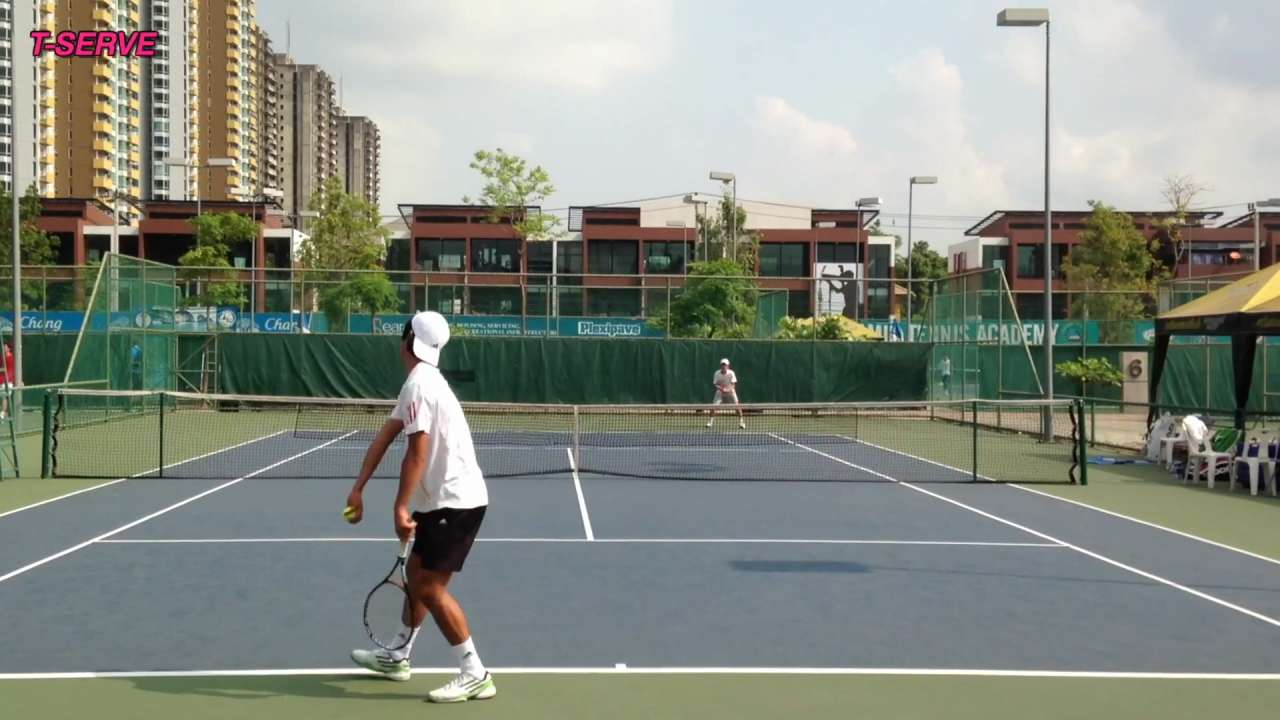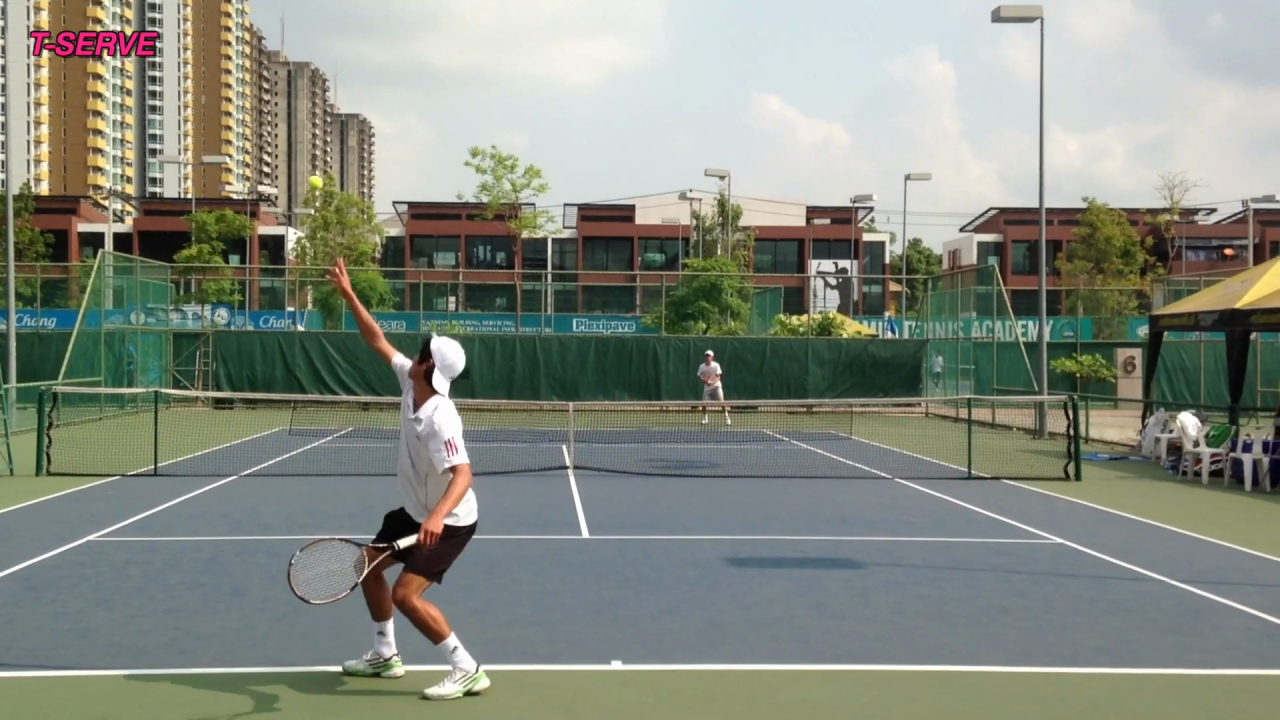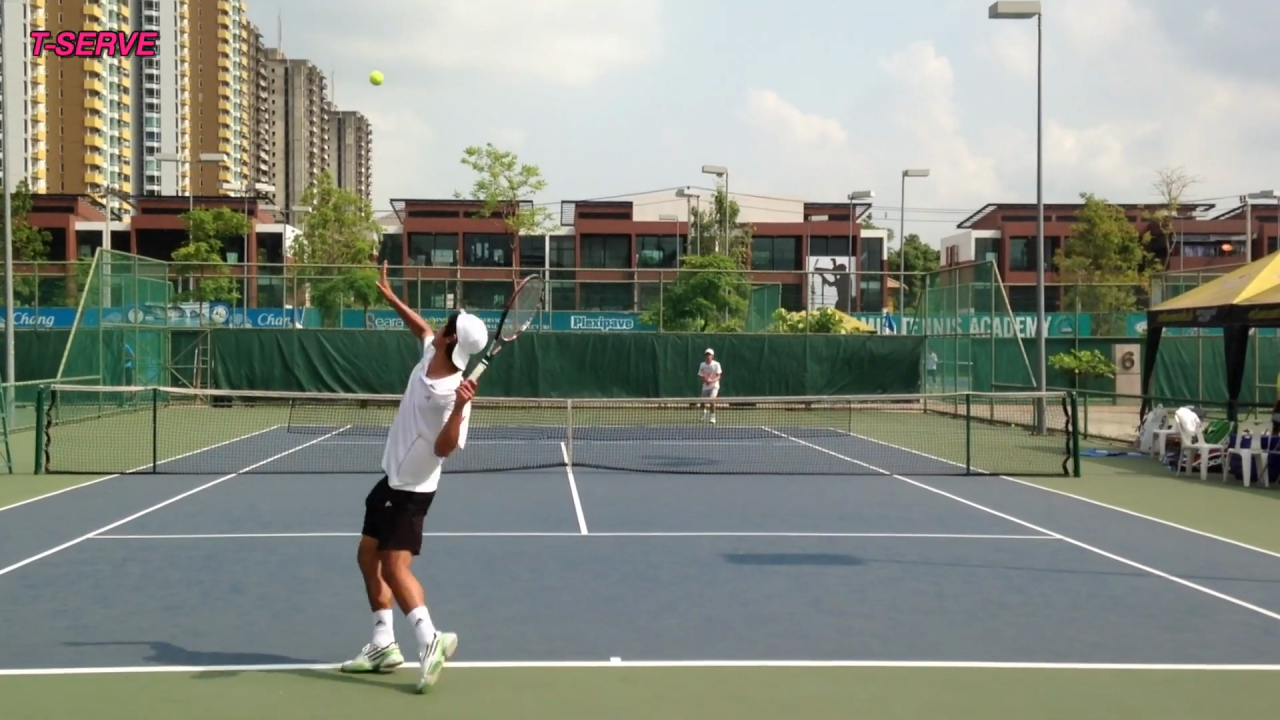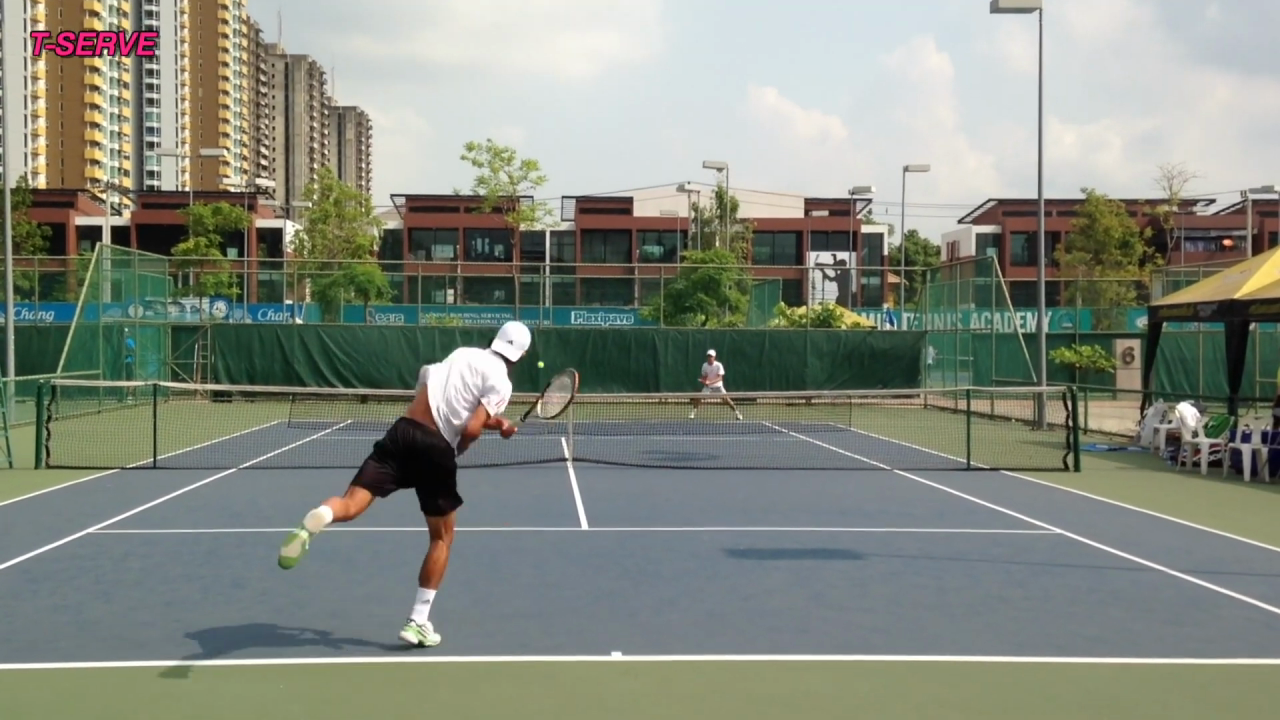
dt=0.4s
person 1, frame 1
left shoulder: (418, 385)
right shoulder: (423, 381)
left elbow: (417, 453)
right elbow: (385, 435)
left wrist: (400, 507)
right wrist: (359, 486)
left hip: (455, 501)
right hip: (443, 498)
left knee: (431, 589)
right knee: (416, 572)
left ankle: (476, 675)
right ankle: (396, 656)
person 1, frame 2
left shoulder: (440, 420)
right shoulder: (411, 381)
left elbow: (463, 476)
right elbow: (376, 340)
left wrist: (438, 518)
right wrist: (348, 293)
left hip: (448, 520)
right hip: (415, 513)
left knee: (407, 595)
right knee: (365, 566)
left ankle: (467, 671)
right ankle: (385, 655)
person 1, frame 3
left shoulder: (453, 395)
right shoulder: (433, 354)
left elbow: (444, 448)
right elbow: (423, 330)
left wrist: (460, 407)
right wrist: (391, 297)
left hip: (410, 487)
right hip: (393, 481)
left knee: (396, 568)
right knee: (368, 556)
left ankle: (432, 642)
right ankle: (383, 646)
person 1, frame 4
left shoulder: (467, 355)
right shoulder: (501, 381)
right elbow: (472, 429)
left wrist: (495, 424)
right wrist: (459, 448)
left hip: (404, 432)
right hip: (433, 450)
left knee: (350, 503)
right knee: (442, 536)
left ankle: (316, 520)
right ankle: (418, 623)
